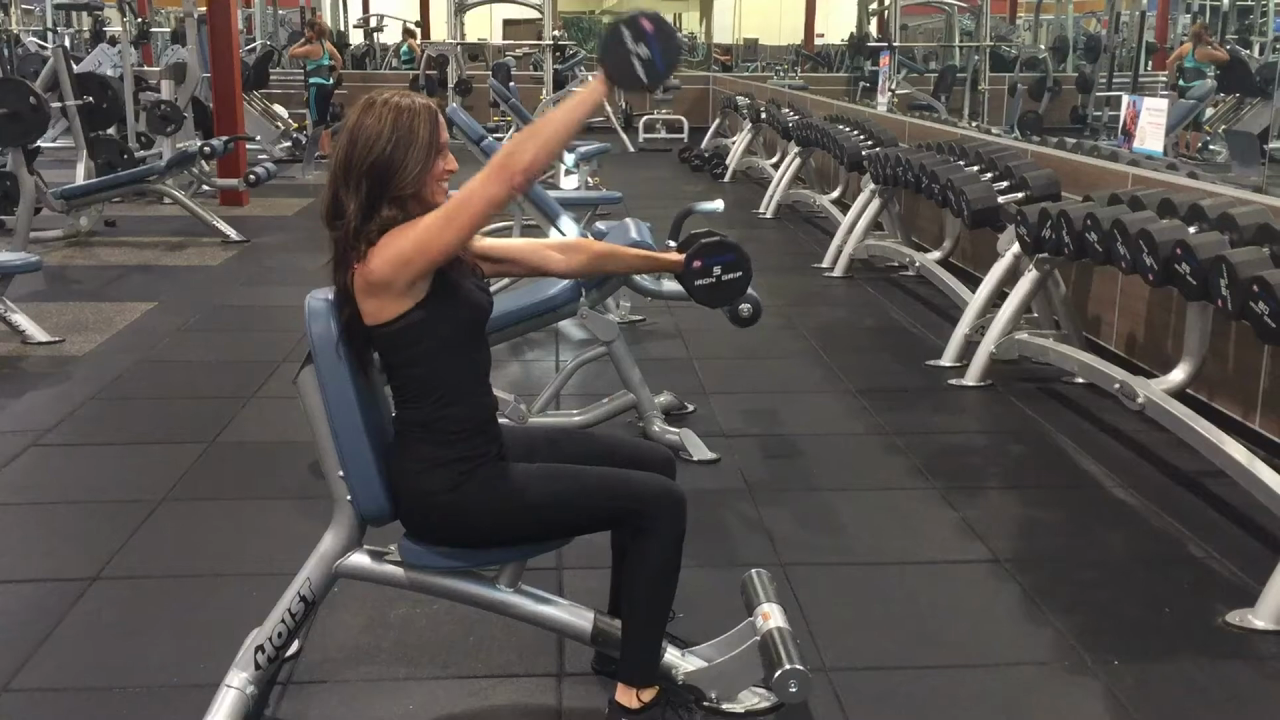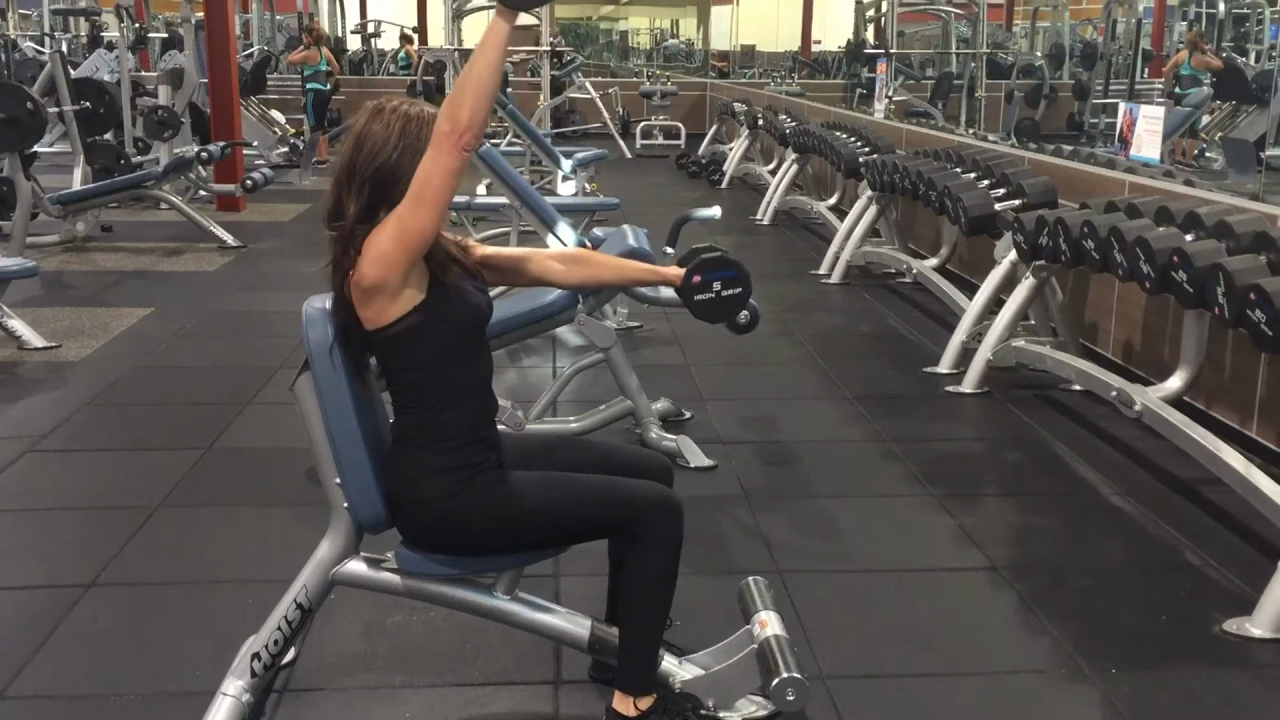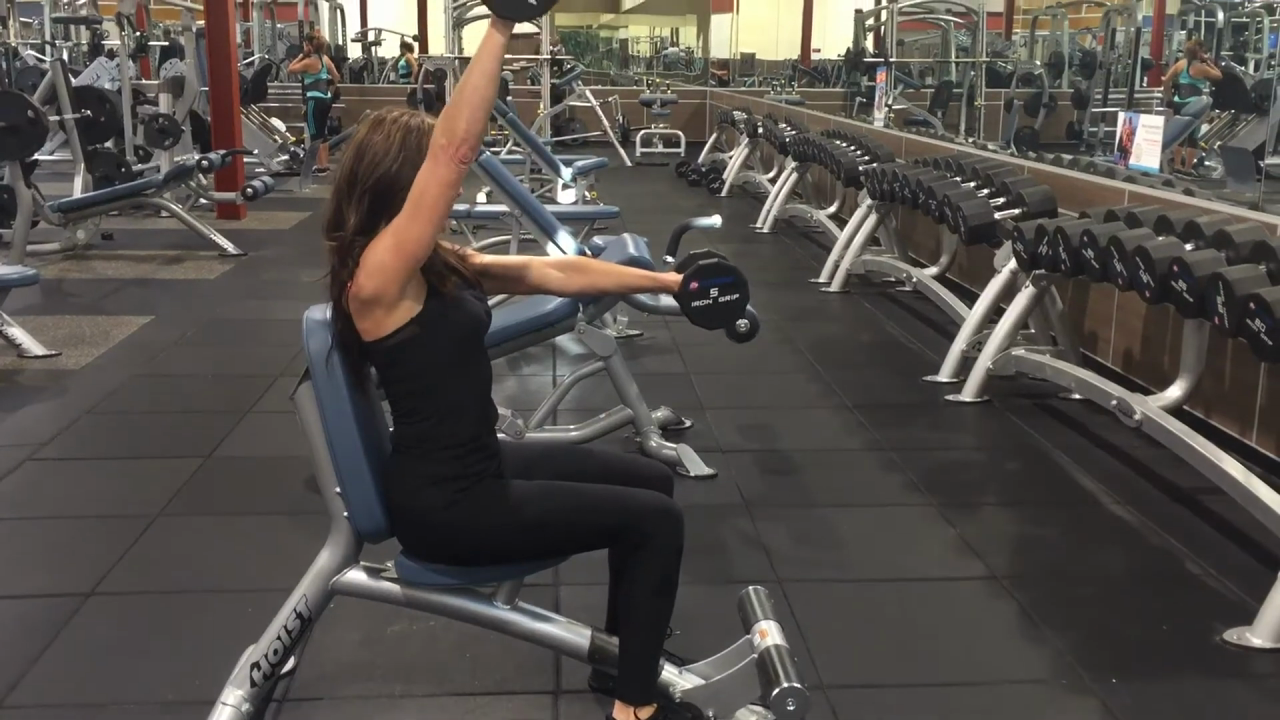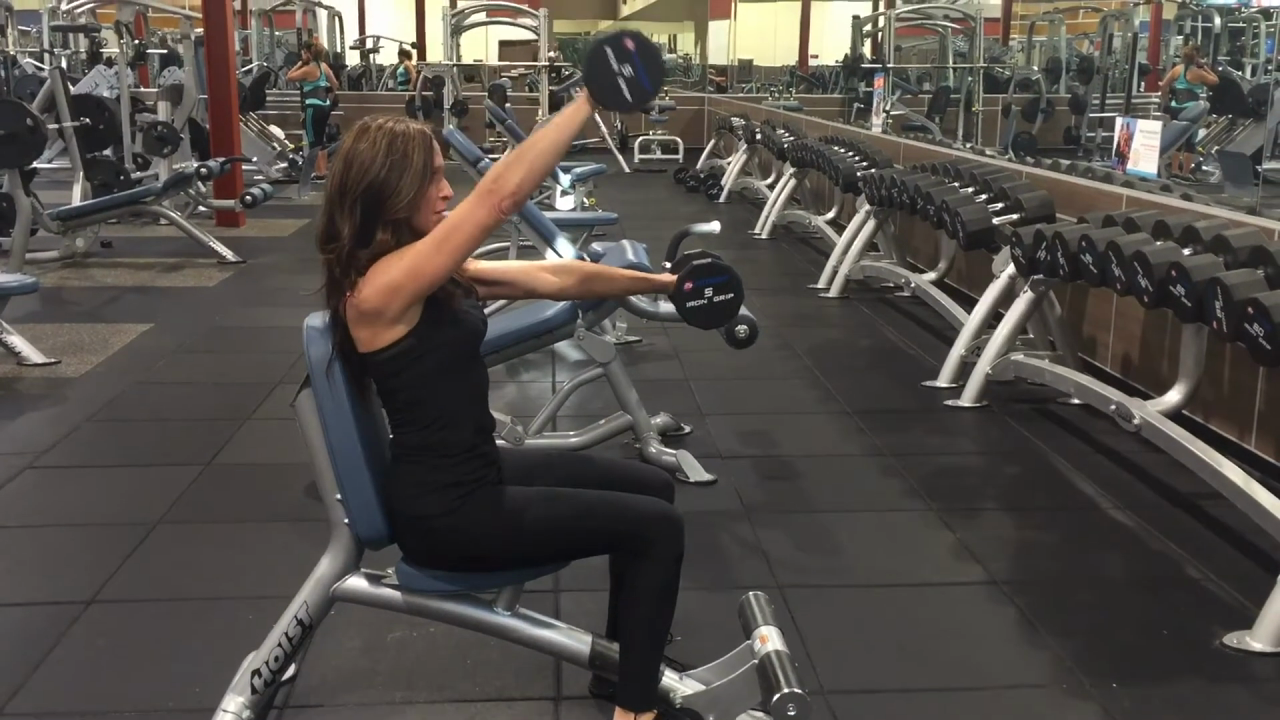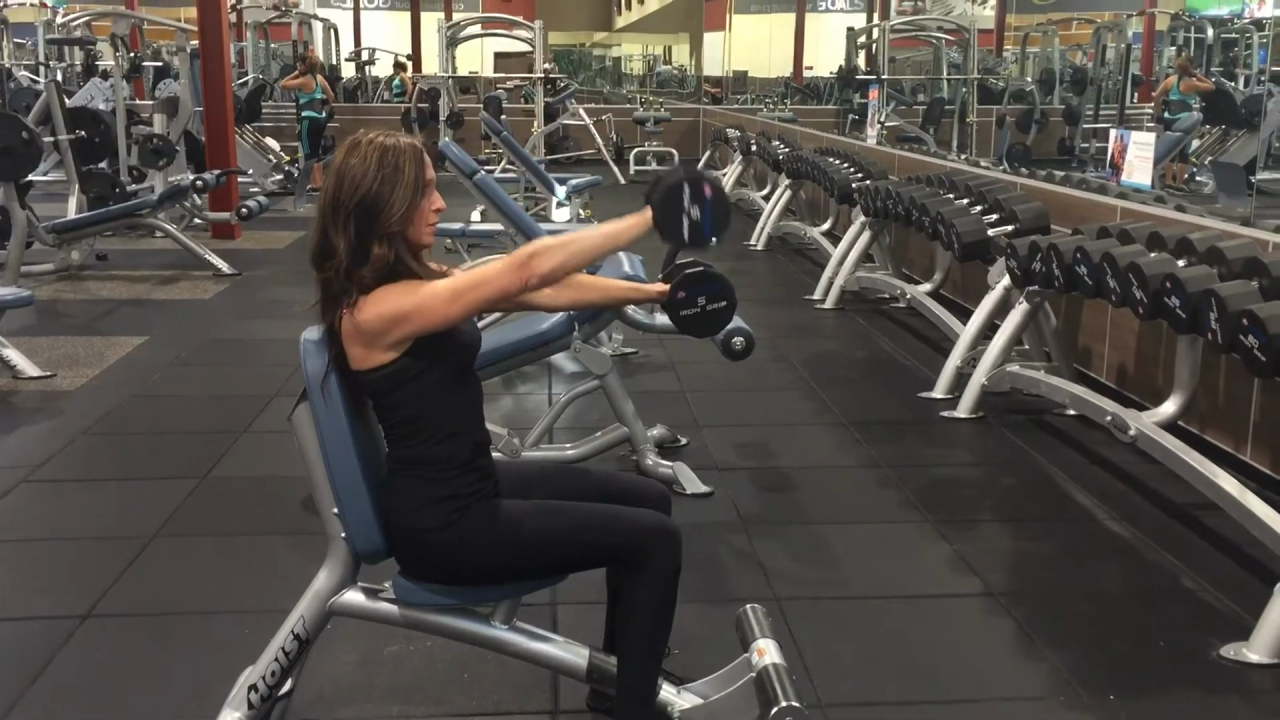
dt=0.4s
person 1, frame 1
left shoulder: (429, 253)
right shoulder: (387, 261)
left elbow: (557, 253)
right elbow: (510, 174)
left wrist: (667, 259)
right wrist: (602, 84)
left hip: (475, 451)
right hip: (447, 488)
left knee: (654, 464)
right knee: (659, 504)
left ankle: (629, 641)
person 1, frame 2
left shoulder: (435, 258)
right shoulder: (382, 265)
left elbow: (558, 264)
right elbow: (457, 139)
left wrist: (669, 277)
left hip: (475, 456)
right hip: (445, 494)
left knee: (652, 473)
right knee: (656, 511)
left ankle: (623, 644)
person 1, frame 3
left shoulder: (433, 266)
right shoulder: (379, 274)
left elbow: (557, 272)
right elbow: (456, 152)
left wrist: (667, 281)
right wrist: (497, 33)
left hip: (475, 465)
right hip: (445, 504)
left knee: (652, 482)
right knee: (657, 521)
left ankle: (622, 654)
person 1, frame 4
left shoulder: (428, 275)
right shoulder: (379, 286)
left elbow: (550, 276)
right elbow: (498, 196)
left wrist: (659, 283)
right wrist: (587, 104)
left hip: (475, 471)
right hip: (445, 510)
left knee: (653, 488)
right knee: (658, 527)
left ankle: (623, 662)
person 1, frame 5
left shoulder: (412, 279)
right shoulder: (375, 310)
left elbow: (533, 285)
right elbow: (526, 271)
left wrist: (653, 290)
right wrist: (649, 218)
left hip: (470, 483)
right hip: (442, 524)
left knee: (648, 501)
right knee: (654, 539)
